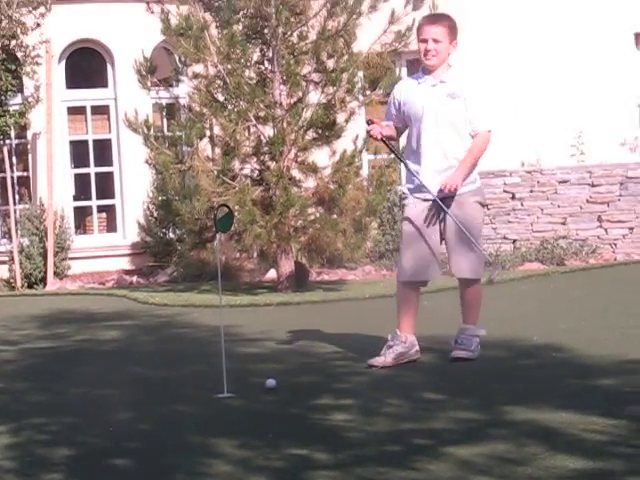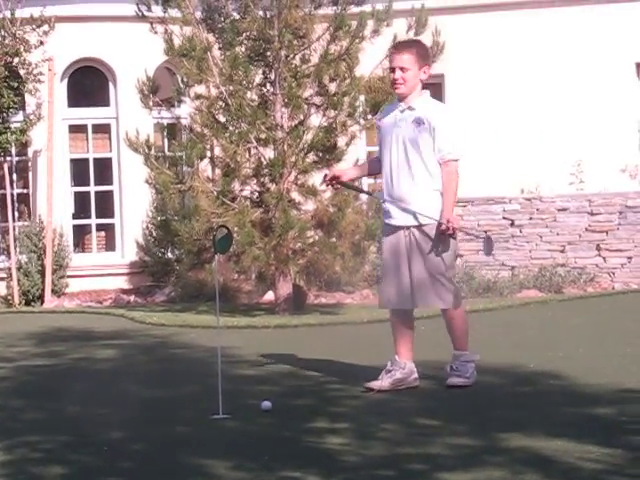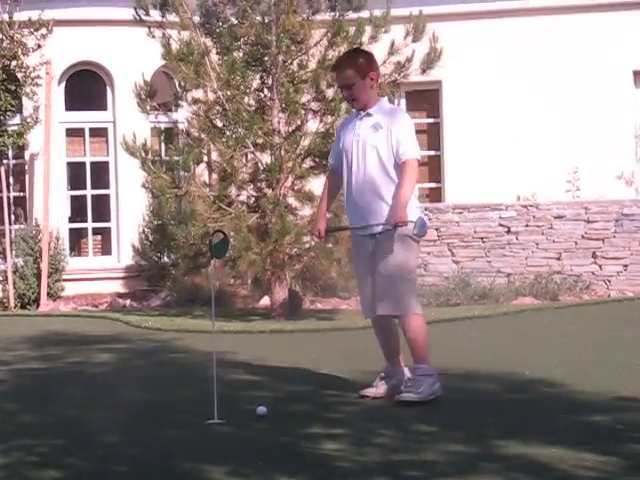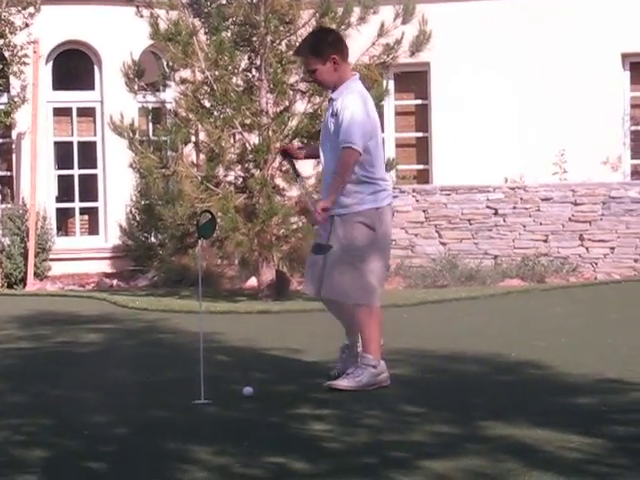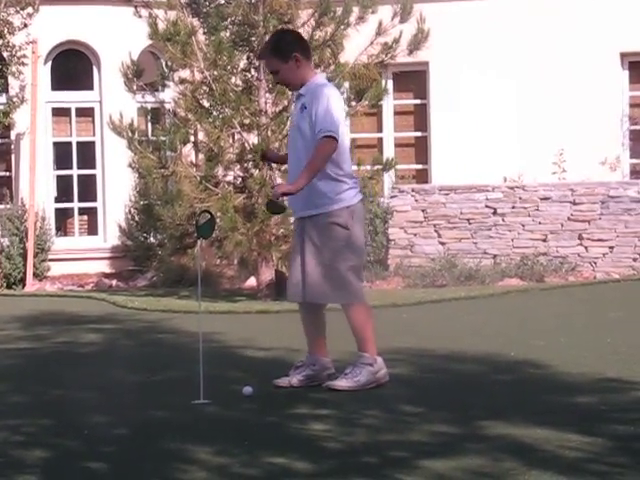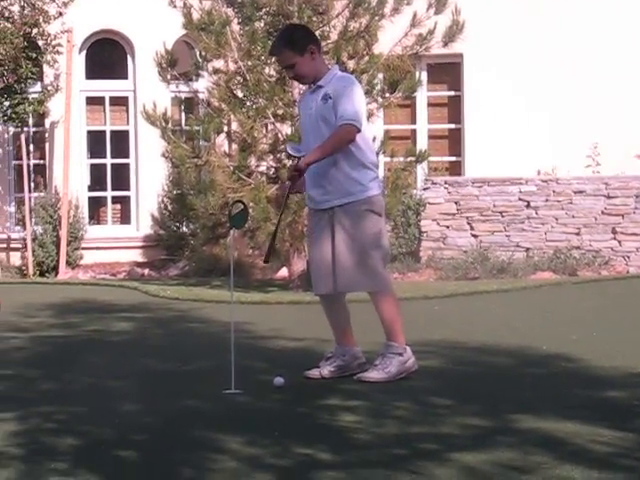
dt=0.5s
person 1, frame 1
left shoulder: (464, 88)
right shoulder: (404, 89)
left elbow: (482, 136)
right elbow: (397, 126)
left wrist: (459, 174)
right wrist: (381, 129)
left hip: (461, 192)
right hip: (418, 193)
left knee: (468, 266)
right knee: (409, 268)
left ankle: (469, 334)
right ankle: (404, 340)
person 1, frame 2
left shoulder: (435, 113)
right shoulder: (386, 117)
left elbow: (449, 165)
left wrist: (448, 212)
right wrist: (349, 173)
left hip: (430, 221)
right hip: (394, 221)
left knee: (445, 293)
right knee: (396, 297)
left ankle: (463, 360)
right ankle: (403, 366)
person 1, frame 3
left shoulder: (394, 118)
right shoulder: (346, 126)
left elbow: (409, 165)
right elbow: (336, 171)
left wrist: (400, 206)
right wrist: (322, 212)
left hip: (395, 227)
right hip: (360, 229)
left knee: (399, 301)
right knee: (374, 307)
left ankle: (424, 372)
right ankle: (394, 372)
person 1, frame 4
left shoulder: (352, 100)
right shoulder: (337, 99)
left elbow: (351, 154)
left wrist: (330, 198)
right wrist: (304, 151)
left hip: (363, 208)
right hip: (339, 209)
left knee: (360, 288)
right knee: (323, 284)
left ankle: (372, 364)
right ankle: (355, 341)
person 1, frame 5
left shoulder: (323, 93)
right shoulder: (302, 99)
left elbow: (329, 142)
left wrist: (299, 182)
right wrist: (281, 157)
left hip: (335, 208)
right hip: (308, 209)
left knee: (346, 286)
right knee: (305, 290)
left ankle: (370, 363)
right ankle: (317, 362)
person 1, frame 6
left shoulder: (344, 85)
right shoulder: (305, 99)
left elbow: (349, 131)
left wrist: (307, 160)
right wrist: (298, 179)
left hip: (358, 198)
right hip: (321, 203)
left knee: (372, 276)
right knee: (325, 282)
left ankle: (399, 352)
right ankle: (347, 352)
